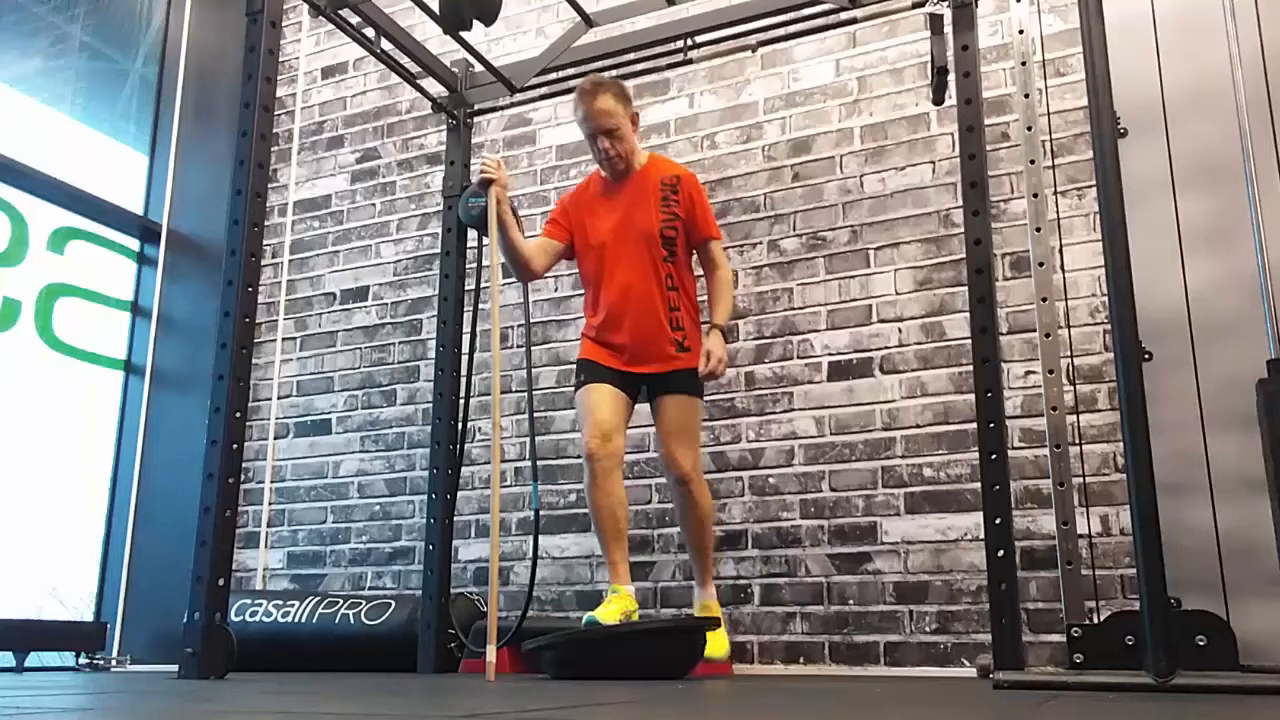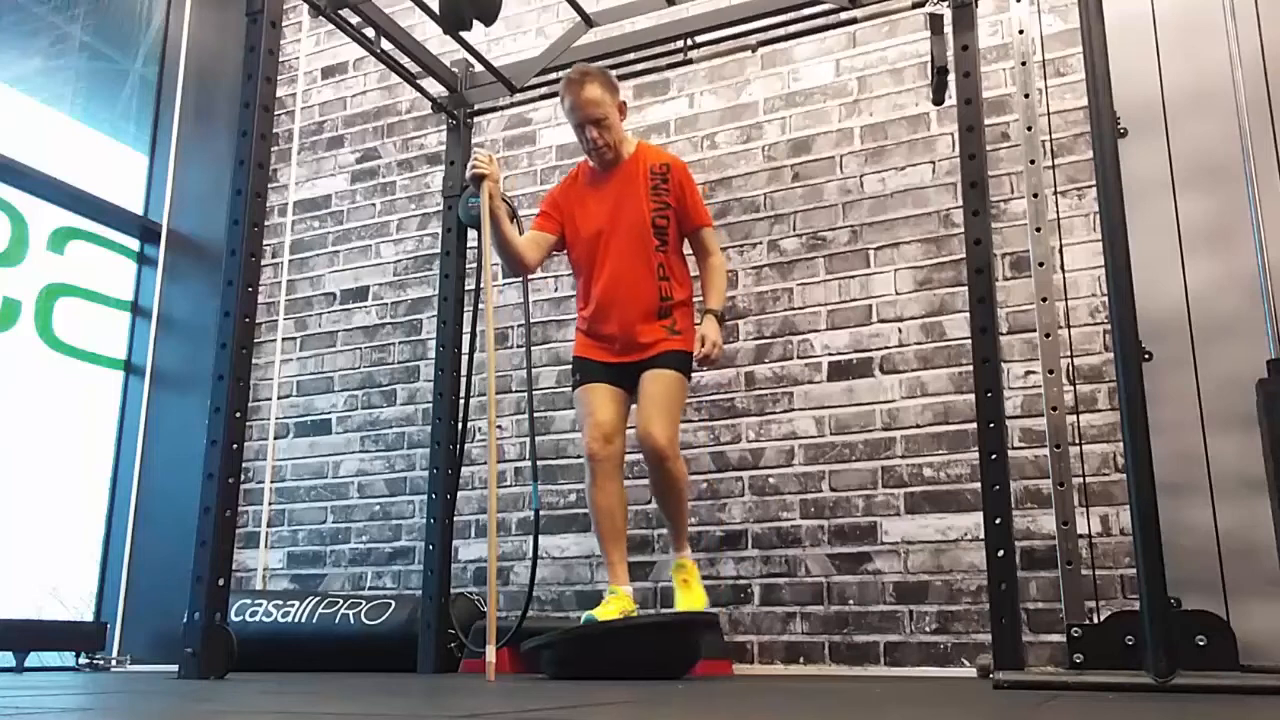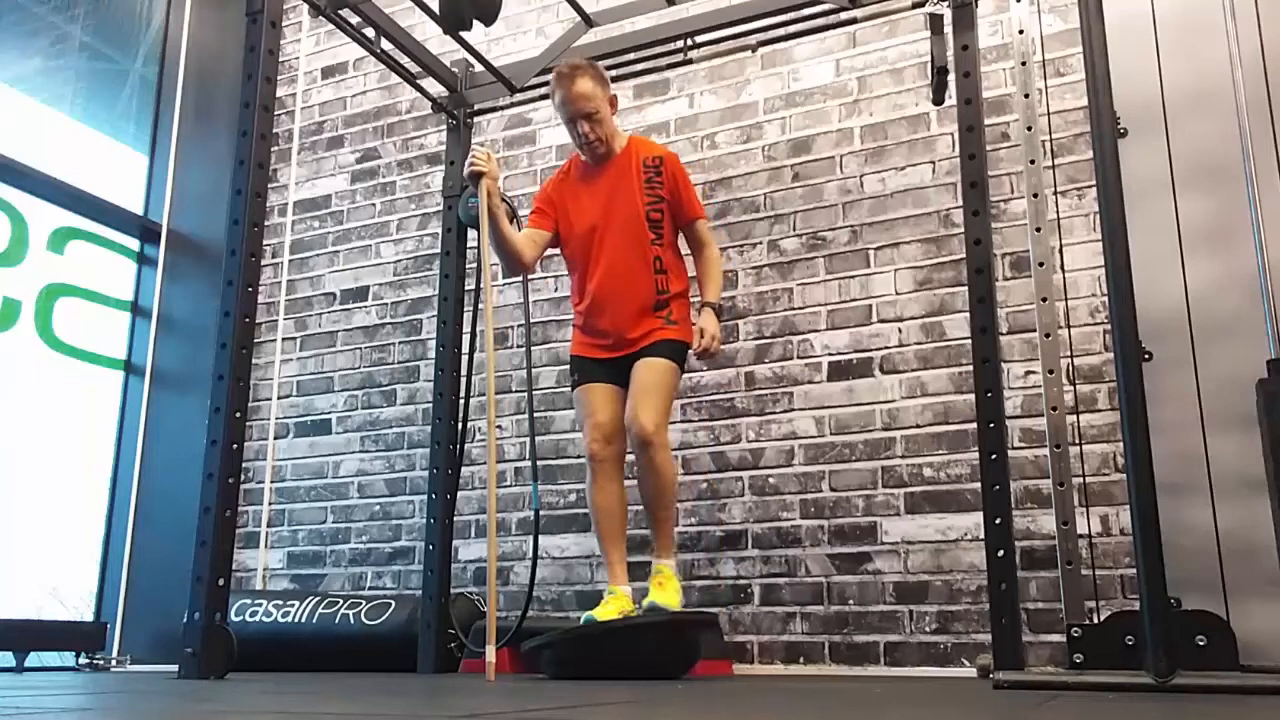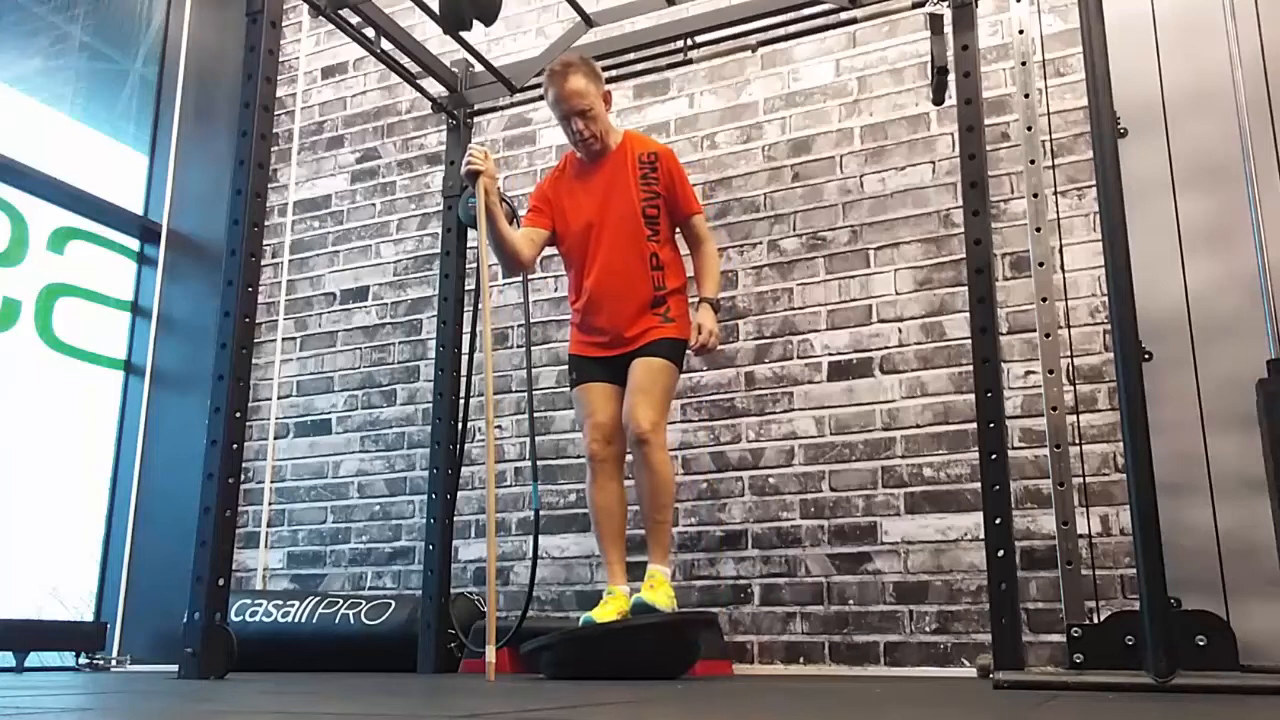
dt=0.2s
person 1, frame 1
left shoulder: (677, 182)
right shoulder: (575, 203)
left elbow: (717, 264)
right elbow: (530, 267)
left wrist: (717, 329)
right wrist: (501, 206)
left hip: (673, 351)
right hip: (604, 352)
left knee: (683, 469)
right knee: (599, 449)
left ankle: (706, 598)
right ankle: (620, 592)
person 1, frame 2
left shoulder: (666, 170)
right shoulder: (565, 194)
left elbow: (710, 253)
right elbow: (523, 261)
left wrist: (711, 315)
right wrist: (494, 200)
left hip: (665, 335)
right hip: (597, 345)
left knee: (658, 442)
right knee: (599, 448)
left ankle: (683, 561)
right ankle: (619, 592)
person 1, frame 3
left shoulder: (658, 162)
right shoulder: (557, 189)
left elbow: (704, 244)
right elbow: (520, 260)
left wrist: (708, 308)
right wrist: (491, 197)
left hip: (661, 326)
right hip: (594, 341)
left knee: (645, 429)
right knee: (601, 451)
left ankle: (665, 568)
right ankle: (617, 592)
person 1, frame 4
left shoulder: (654, 158)
right shoulder: (553, 186)
left elbow: (701, 239)
right elbow: (518, 259)
left wrist: (707, 304)
right wrist: (489, 196)
left hip: (658, 323)
right hip: (592, 339)
left knee: (643, 429)
right knee: (601, 450)
left ankle: (659, 574)
right ankle: (616, 592)
